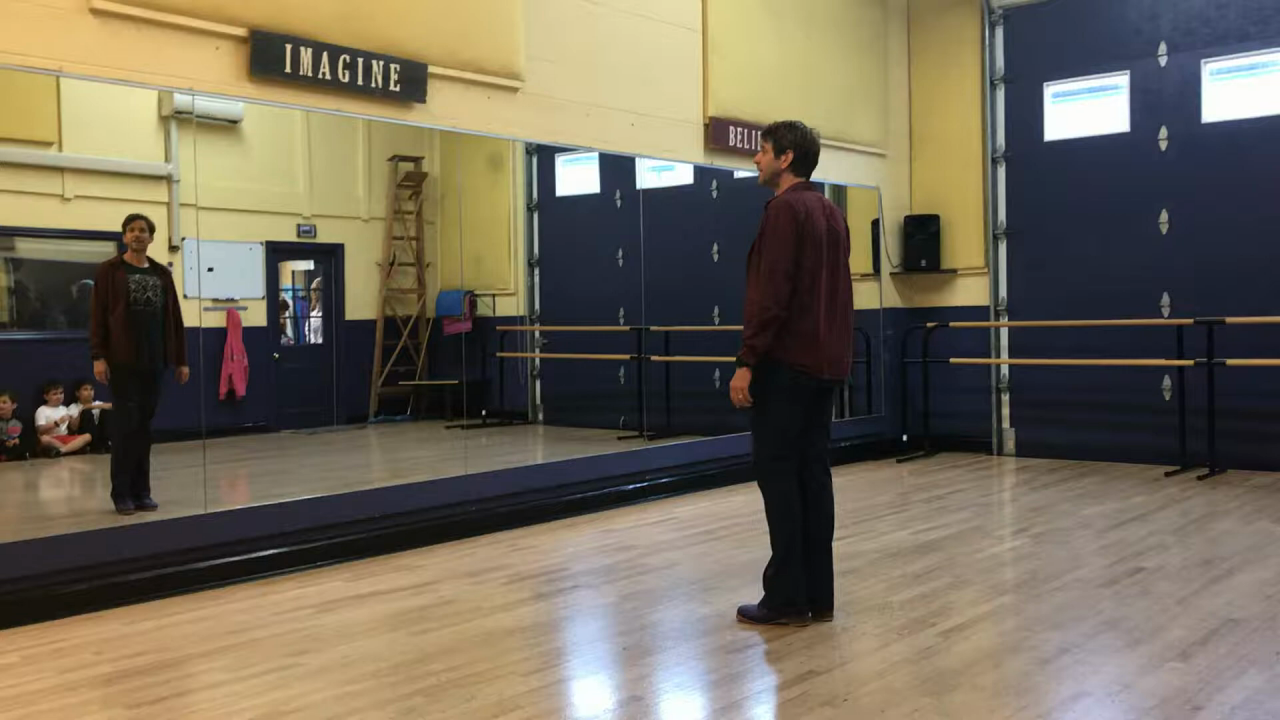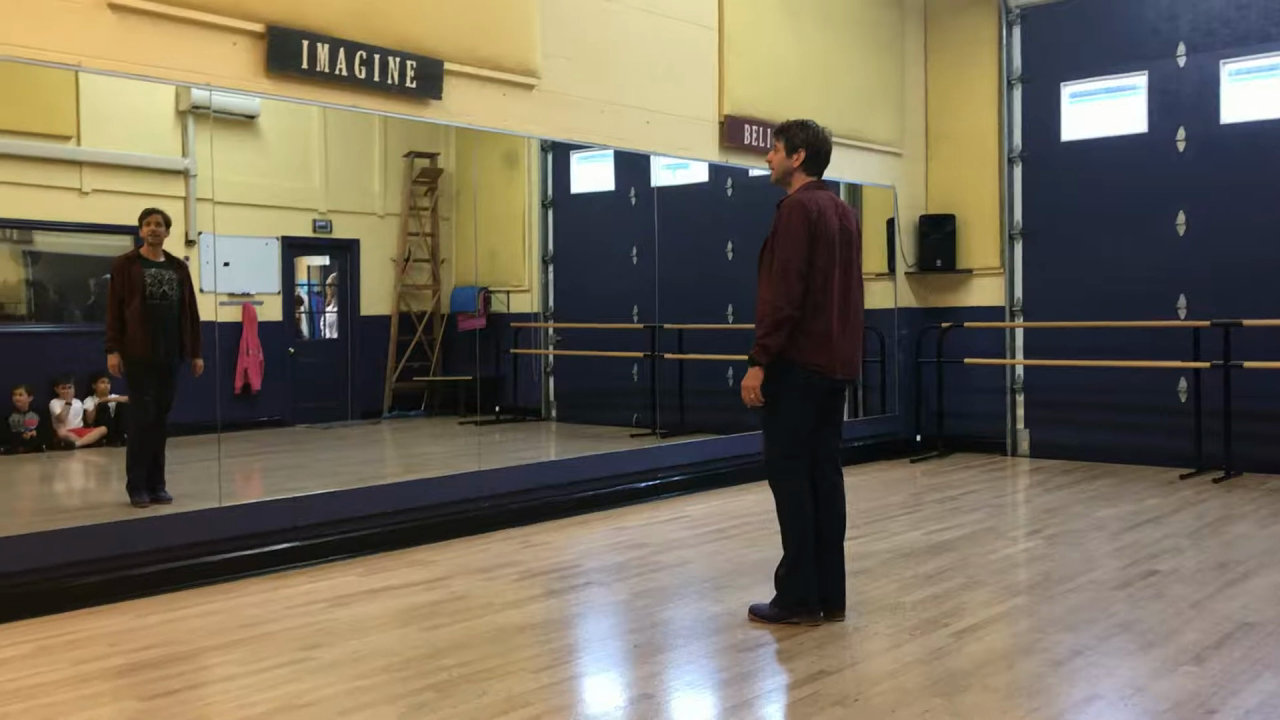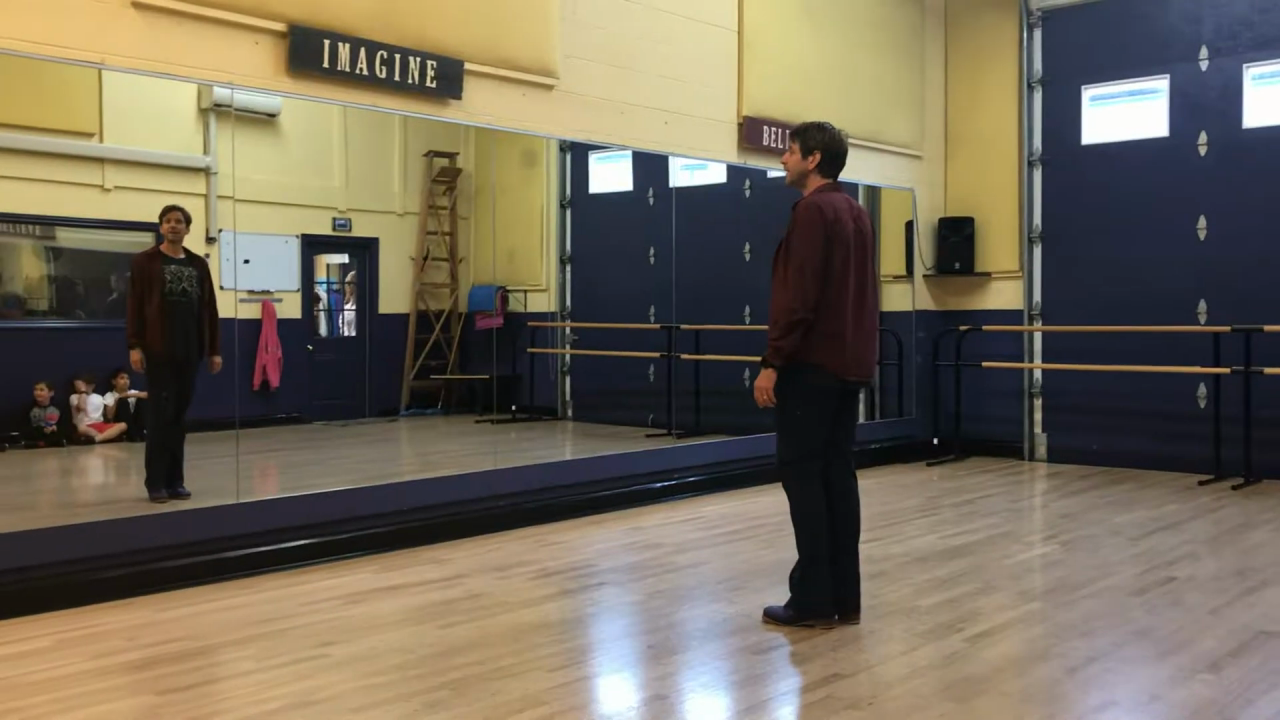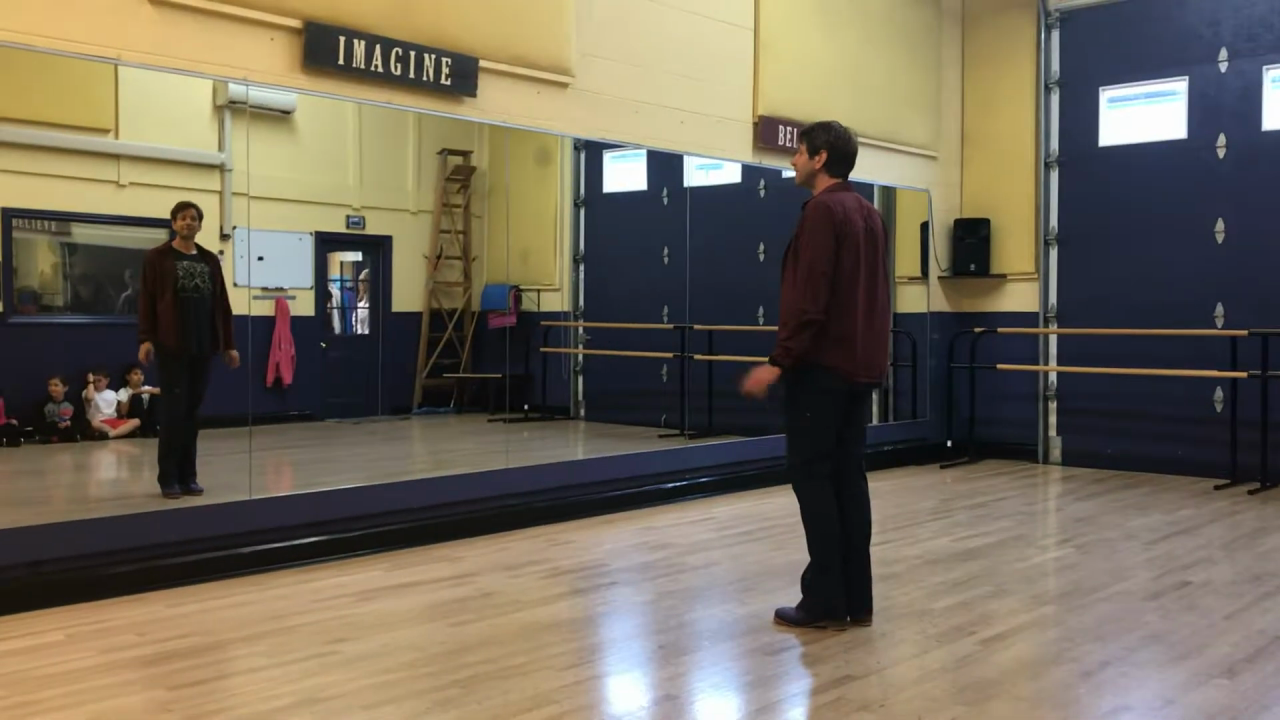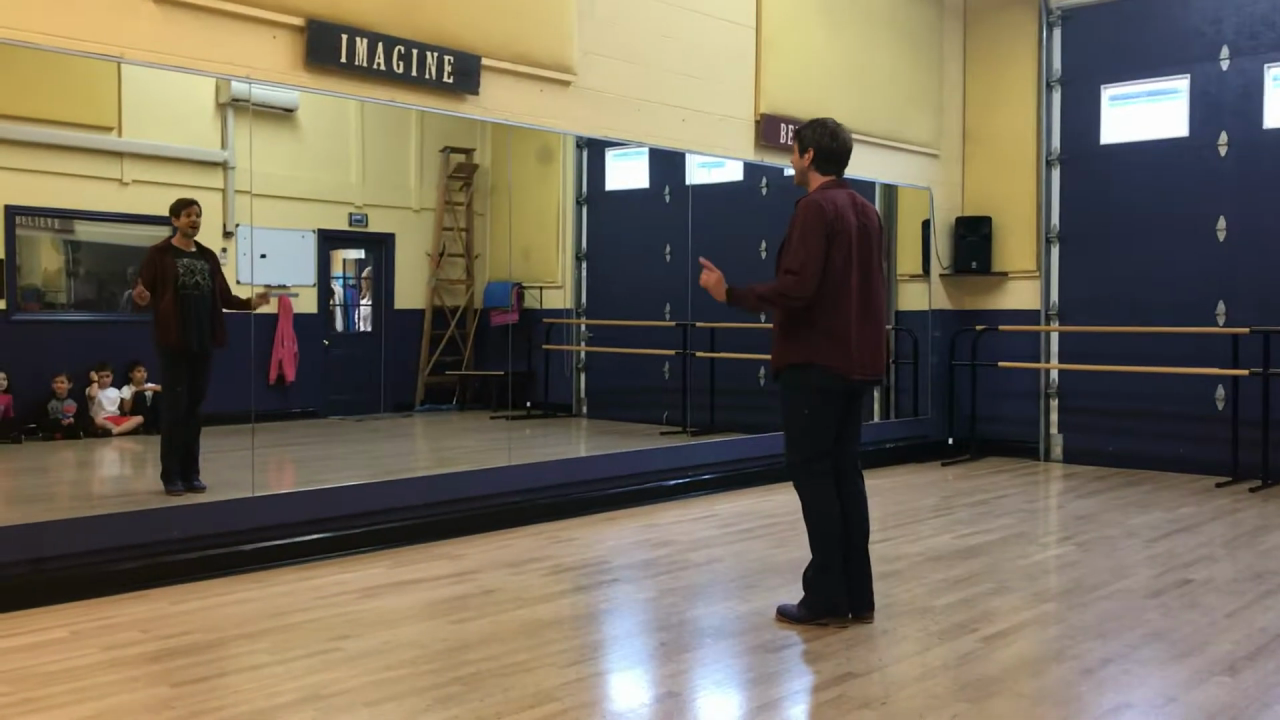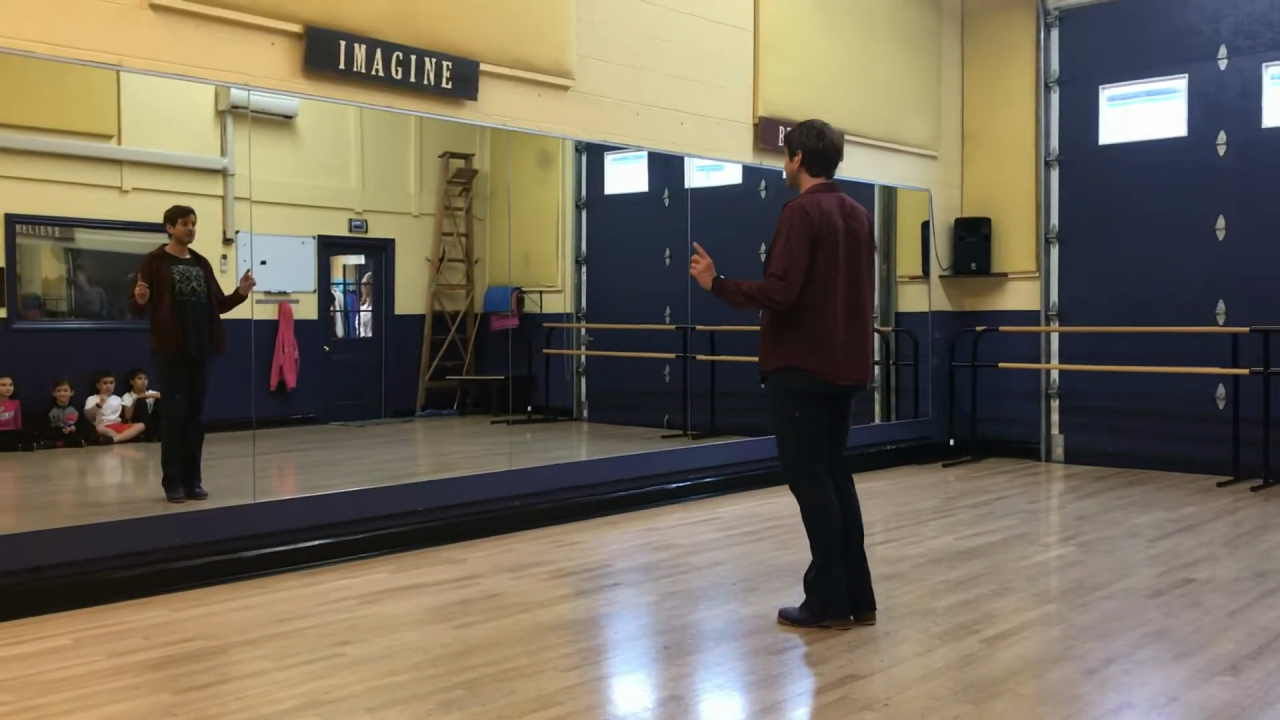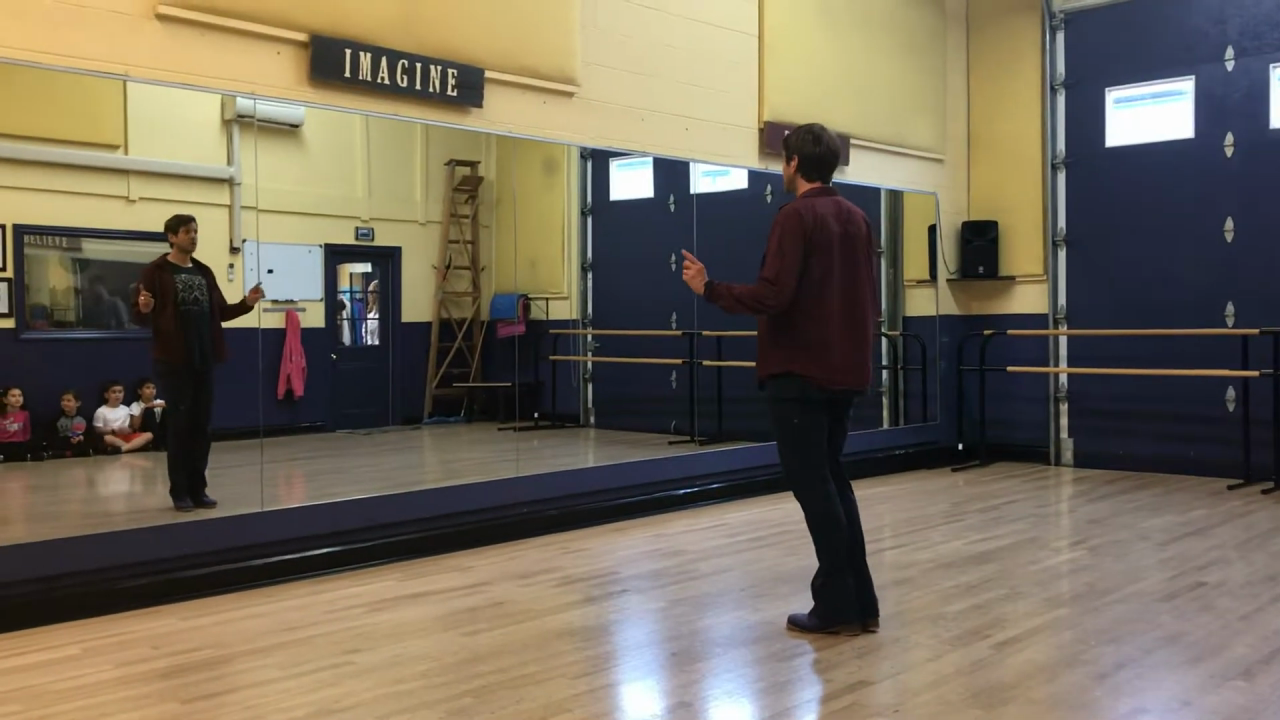
dt=0.4s
person 1, frame 1
left shoulder: (785, 209)
right shoulder: (832, 214)
left elbow: (771, 295)
left wrist: (747, 362)
left hip: (786, 364)
right hip: (825, 363)
left knee: (777, 474)
right knee: (813, 473)
left ankle: (787, 598)
right ankle: (818, 595)
person 1, frame 2
left shoulder: (797, 208)
right shoulder: (843, 212)
left elbow: (784, 295)
left wrist: (759, 362)
left hip: (798, 364)
right hip: (836, 362)
left knee: (789, 473)
right knee: (824, 472)
left ankle: (798, 598)
right ankle: (830, 595)
person 1, frame 3
left shoulder: (812, 210)
right shoulder: (857, 214)
left elbow: (798, 297)
left wrist: (772, 363)
left hip: (812, 366)
right hip: (849, 365)
left knee: (802, 475)
right knee: (838, 475)
left ankle: (813, 600)
right ankle: (845, 597)
person 1, frame 4
left shoulder: (822, 211)
right shoulder: (868, 214)
left elbow: (809, 299)
left wrist: (776, 361)
left hip: (821, 367)
right hip: (860, 366)
left knee: (811, 477)
right knee: (847, 475)
left ankle: (824, 602)
right ankle: (856, 599)
person 1, frame 5
left shoulder: (815, 208)
right shoulder: (866, 212)
left elbow: (796, 288)
left wrist: (731, 293)
left hip: (814, 364)
right hip: (857, 363)
left knee: (812, 475)
right knee: (845, 473)
left ankle: (826, 598)
right ankle: (856, 595)
person 1, frame 6
left shoulder: (802, 212)
right shoulder: (858, 216)
left elbow: (780, 291)
left wrist: (717, 283)
left hip: (801, 366)
right hip: (844, 366)
left knee: (808, 478)
right knee: (834, 473)
left ankle: (828, 601)
right ankle: (857, 596)
person 1, frame 7
left shoulder: (796, 216)
right shoulder: (857, 219)
left elbow: (773, 295)
left wrist: (708, 288)
left hip: (798, 373)
right hip: (845, 372)
left knee: (812, 485)
right knee: (831, 479)
left ankle: (836, 606)
right ankle: (860, 602)
person 2, frame 1
left shoulder: (162, 274)
right shoulder: (109, 271)
left elbow: (174, 319)
right elbow: (98, 317)
left wrist: (181, 359)
right wrist: (98, 356)
left hip: (154, 361)
right hip: (122, 361)
left knee: (144, 426)
right knee: (125, 425)
left ankle: (141, 491)
right ankle: (122, 493)
person 2, frame 2
left shoulder: (178, 268)
right shoulder: (125, 265)
left elbow: (190, 312)
right elbow: (114, 310)
left wrist: (196, 352)
right wrist: (113, 349)
left hip: (170, 354)
right hip: (138, 355)
left knee: (160, 419)
right knee: (141, 418)
left ankle: (156, 484)
right ankle: (137, 486)
person 2, frame 3
left shoulder: (198, 265)
right shoulder: (145, 262)
left elbow: (209, 310)
right elbow: (135, 307)
left wrist: (214, 350)
right wrist: (135, 345)
left hip: (190, 351)
right hip: (158, 351)
left knee: (179, 415)
right knee: (160, 415)
left ankle: (175, 480)
right ankle: (156, 482)
person 2, frame 4
left shoulder: (210, 260)
right shoulder: (158, 258)
left elbow: (222, 304)
right elbow: (147, 300)
left wrist: (229, 344)
right wrist: (146, 337)
left hip: (202, 347)
right hip: (171, 347)
left knee: (192, 411)
right knee: (173, 411)
left ankle: (187, 476)
right ankle: (168, 478)
person 2, frame 5
left shoulder: (208, 257)
right shoulder: (158, 255)
left elbow: (223, 298)
right elbow: (146, 296)
left wrist: (249, 303)
right wrist: (142, 300)
left hip: (203, 344)
right hip: (172, 344)
left knee: (194, 408)
right knee: (175, 407)
left ankle: (191, 473)
right ankle: (171, 475)
person 2, frame 6
left shoulder: (202, 264)
right shoulder: (154, 262)
left elbow: (217, 305)
right elbow: (138, 308)
left wrist: (240, 293)
right wrist: (140, 300)
left hip: (201, 350)
right hip: (170, 351)
left knee: (195, 415)
right knee: (175, 414)
left ankle: (192, 480)
right ankle: (172, 482)
person 2, frame 7
left shoulder: (203, 272)
right shoulder: (156, 272)
left elbow: (220, 312)
right elbow: (138, 314)
left wrist: (247, 303)
right wrist: (144, 309)
left hip: (204, 359)
right hip: (173, 361)
left knee: (201, 425)
right knee: (179, 424)
left ankle: (197, 488)
right ankle: (180, 492)
